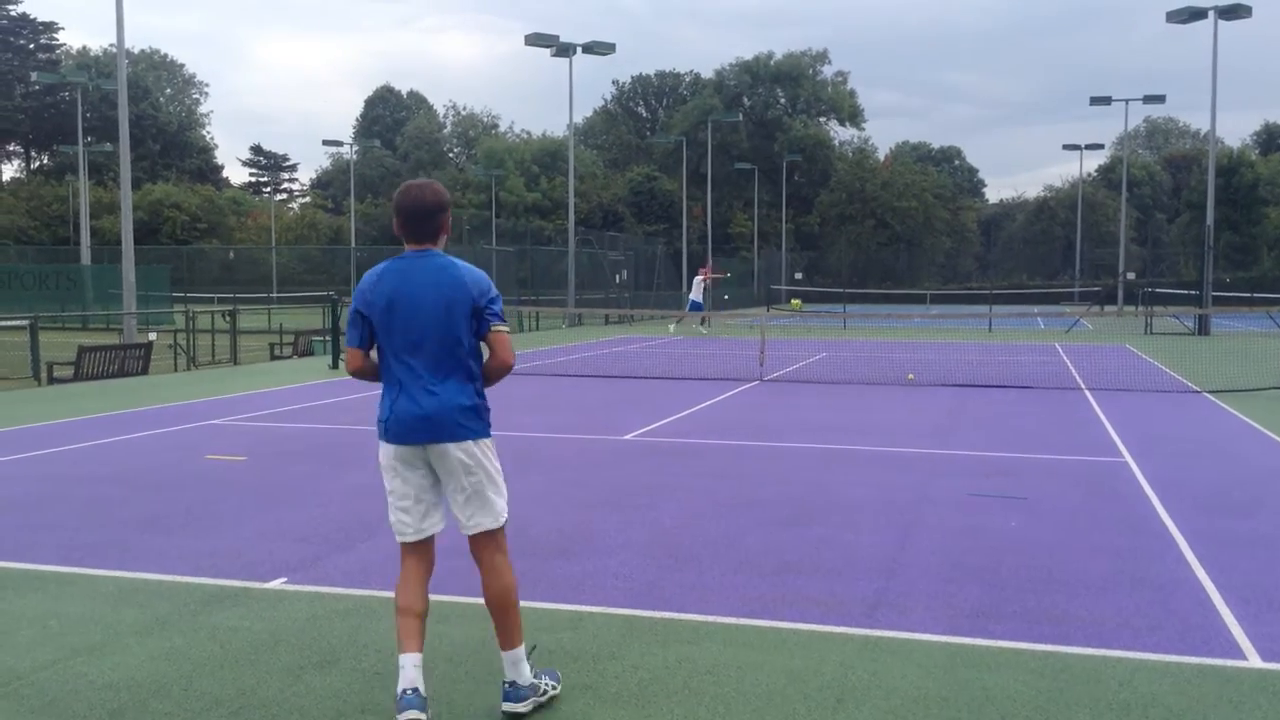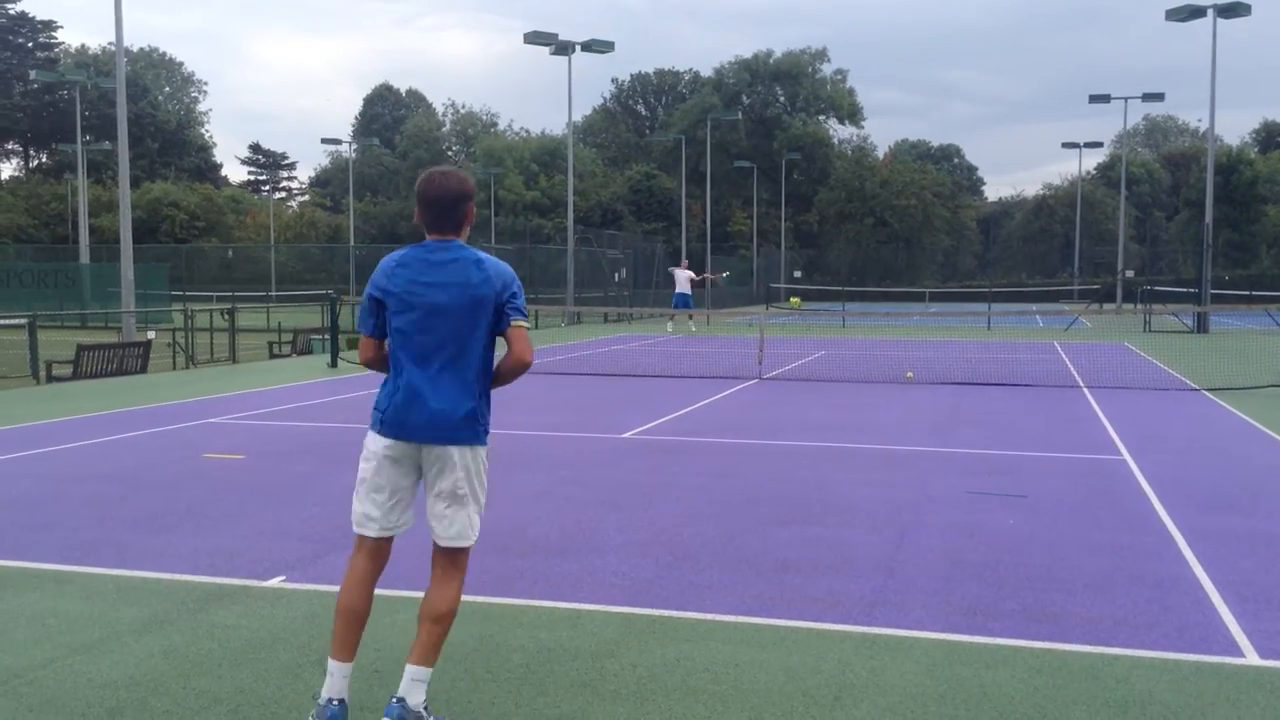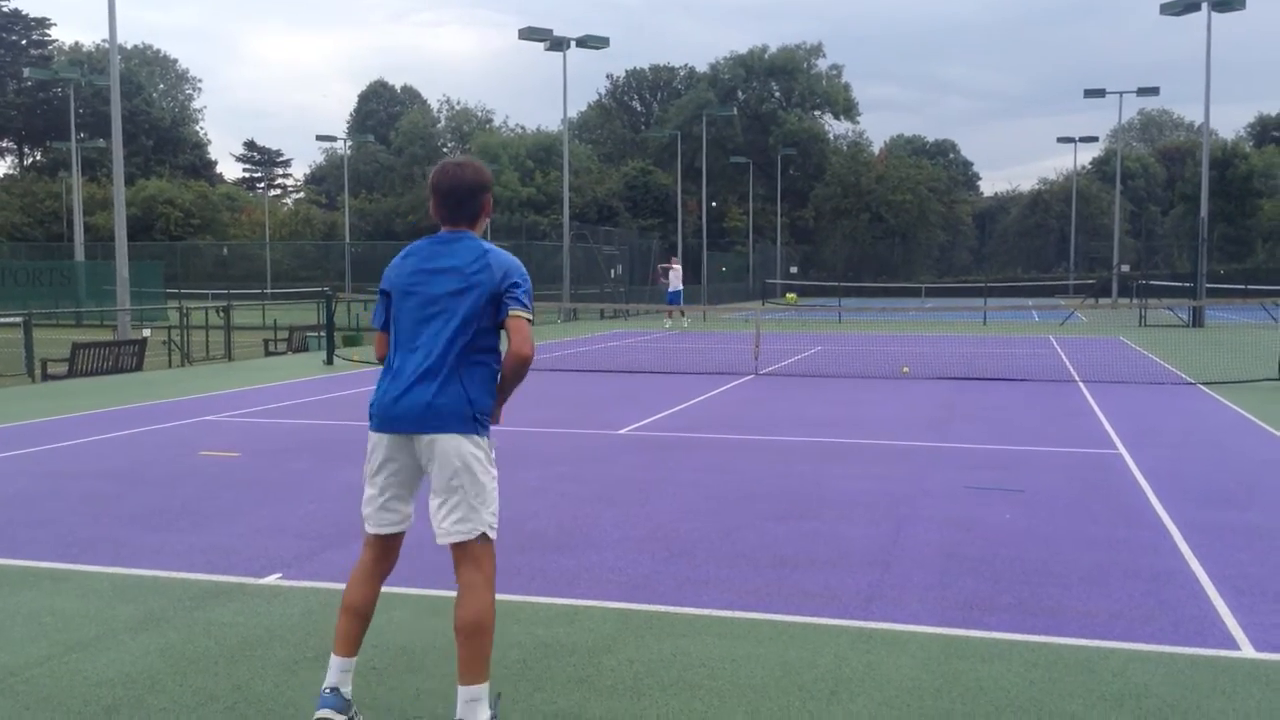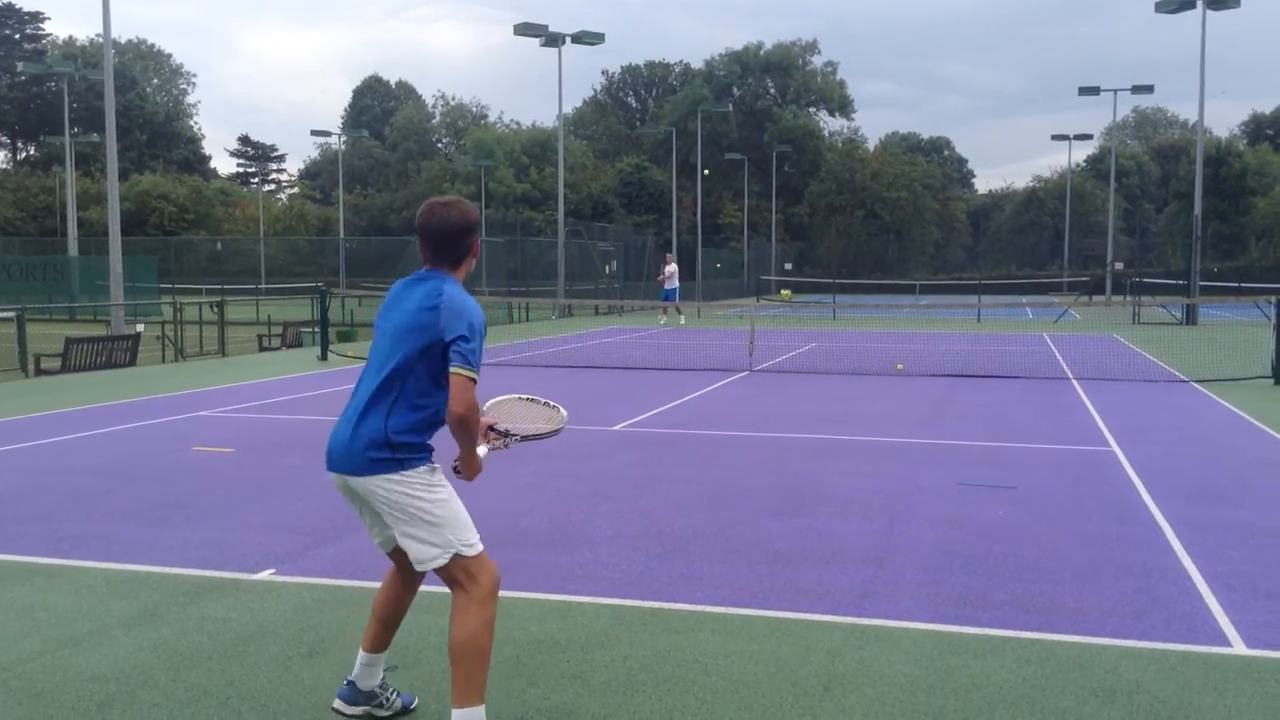
dt=0.3s
person 1, frame 1
left shoulder: (372, 284)
right shoulder: (474, 281)
left elbow: (356, 365)
right elbow: (503, 360)
left hip: (400, 432)
right hip: (462, 428)
left knee: (415, 559)
right knee: (490, 551)
person 1, frame 2
left shoulder: (390, 270)
right shoulder: (497, 275)
left elbow: (369, 355)
right elbow: (522, 358)
left hip: (394, 426)
right hip: (459, 432)
left knee: (367, 558)
right knee: (450, 564)
person 1, frame 3
left shoulder: (402, 263)
right shoulder: (504, 268)
left elbow: (382, 350)
right elbow: (521, 351)
right wrist: (497, 397)
left hip: (391, 417)
right hip: (455, 423)
left knee: (377, 554)
right knee: (475, 564)
person 1, frame 4
left shoulder: (400, 293)
right shoulder: (463, 310)
right elbow: (459, 406)
left wrist: (467, 420)
right wrist: (470, 457)
left hip: (347, 455)
right hip: (389, 461)
left knee: (411, 562)
right knee: (478, 582)
